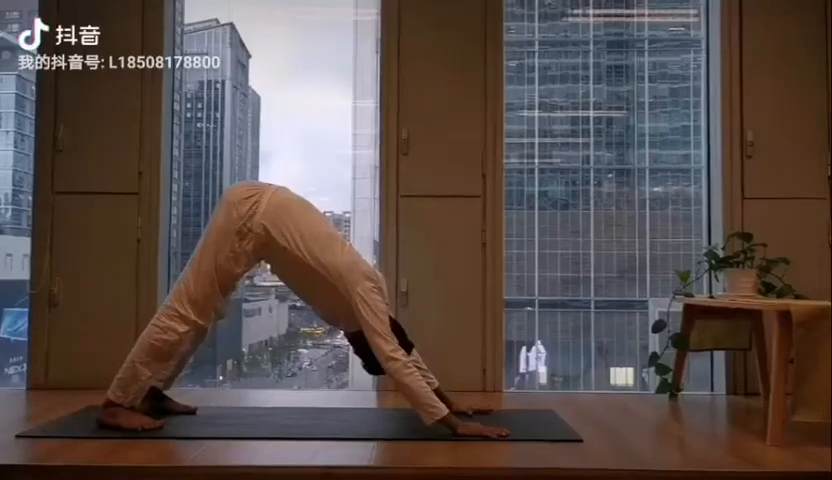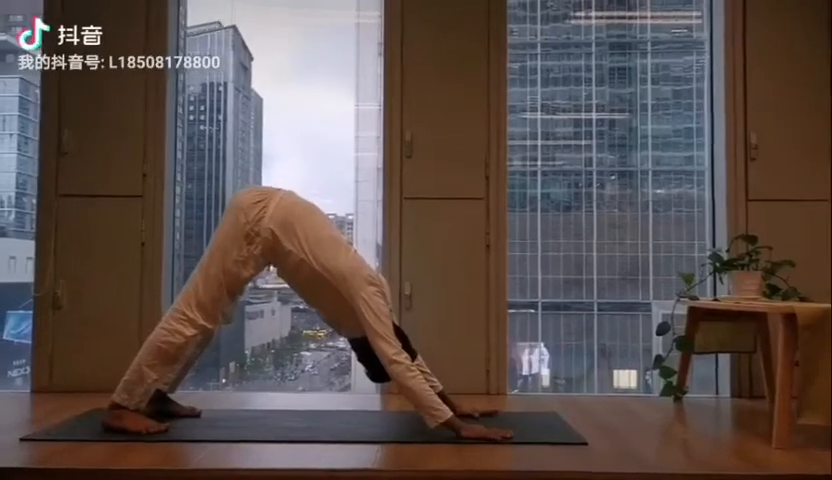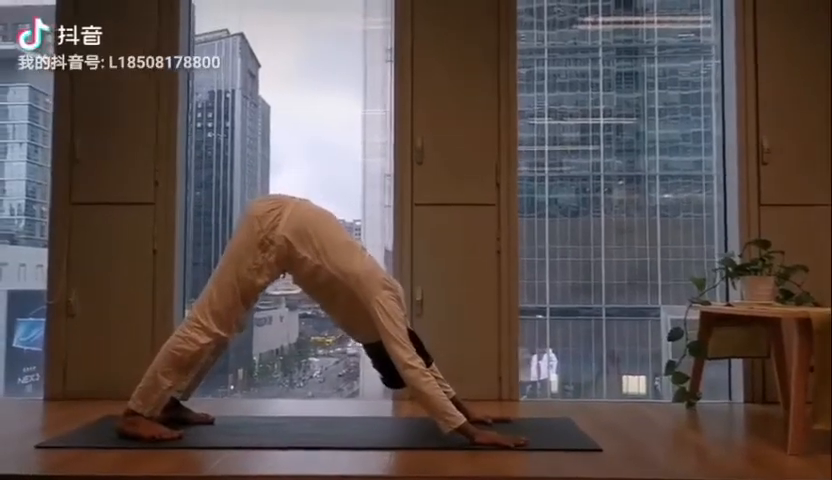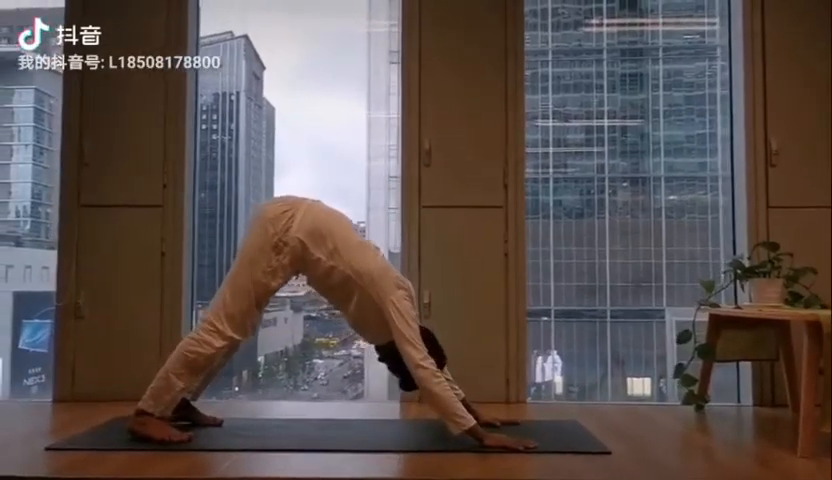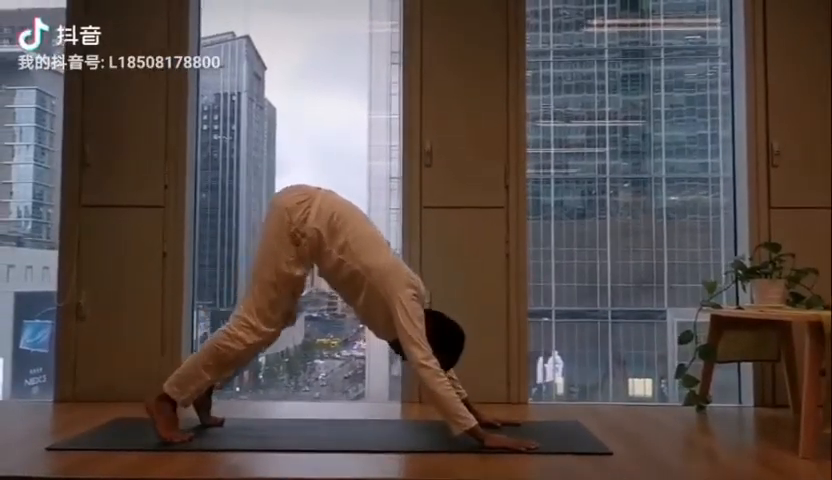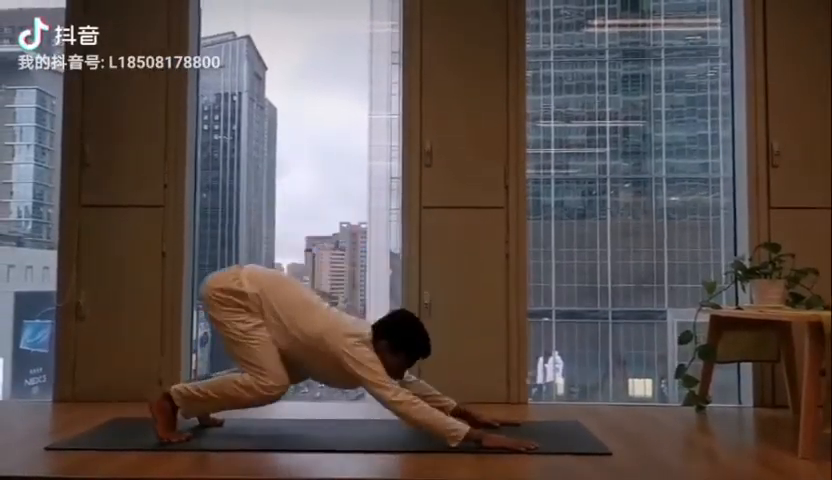
dt=0.7s
person 1, frame 1
left shoulder: (367, 290)
right shoulder: (361, 290)
left elbow: (404, 352)
right elbow: (394, 360)
left wrist: (448, 403)
right wrist: (452, 423)
left hip: (261, 214)
right hip: (250, 214)
left knee: (198, 312)
right knee: (189, 311)
left ankle: (150, 394)
right ankle: (118, 403)
person 1, frame 2
left shoulder: (371, 294)
right shoulder: (365, 294)
left elbow: (407, 357)
right elbow: (398, 363)
left wrist: (454, 406)
right wrist: (455, 425)
left hip: (270, 219)
right hip: (259, 218)
left knee: (204, 316)
right knee: (196, 315)
left ankle: (155, 396)
right ankle: (123, 406)
person 1, frame 3
left shoulder: (386, 300)
right shoulder: (380, 299)
left elbow: (420, 363)
right elbow: (412, 369)
left wrist: (465, 412)
right wrist: (470, 431)
left hip: (283, 227)
right hip: (273, 227)
left knee: (219, 324)
right knee: (210, 323)
left ankle: (169, 404)
right ankle: (138, 413)
person 1, frame 4
left shoulder: (396, 302)
right shoulder: (394, 299)
left elbow: (430, 366)
right elbow: (424, 370)
left wrist: (474, 414)
right wrist: (479, 434)
left hip: (293, 225)
right hip: (286, 227)
left knee: (232, 326)
right knee: (224, 325)
left ankle: (179, 402)
right ankle: (147, 413)
person 1, frame 5
left shoulder: (410, 298)
right shoulder: (404, 299)
left elbow: (434, 362)
right elbow: (427, 368)
left wrist: (472, 411)
right wrist: (480, 433)
left hip: (306, 212)
right hip: (301, 214)
left knee: (279, 319)
right knee: (258, 324)
left ankle: (202, 389)
right ankle: (167, 399)
person 1, frame 6
left shoulder: (367, 341)
right shoulder: (353, 348)
left elbow: (408, 386)
right elbow: (399, 400)
left wrist: (466, 414)
right wrist: (475, 437)
left hip: (250, 287)
right hip: (230, 290)
left knee: (295, 370)
right knee: (270, 384)
left ankle: (196, 402)
right ankle: (172, 401)
